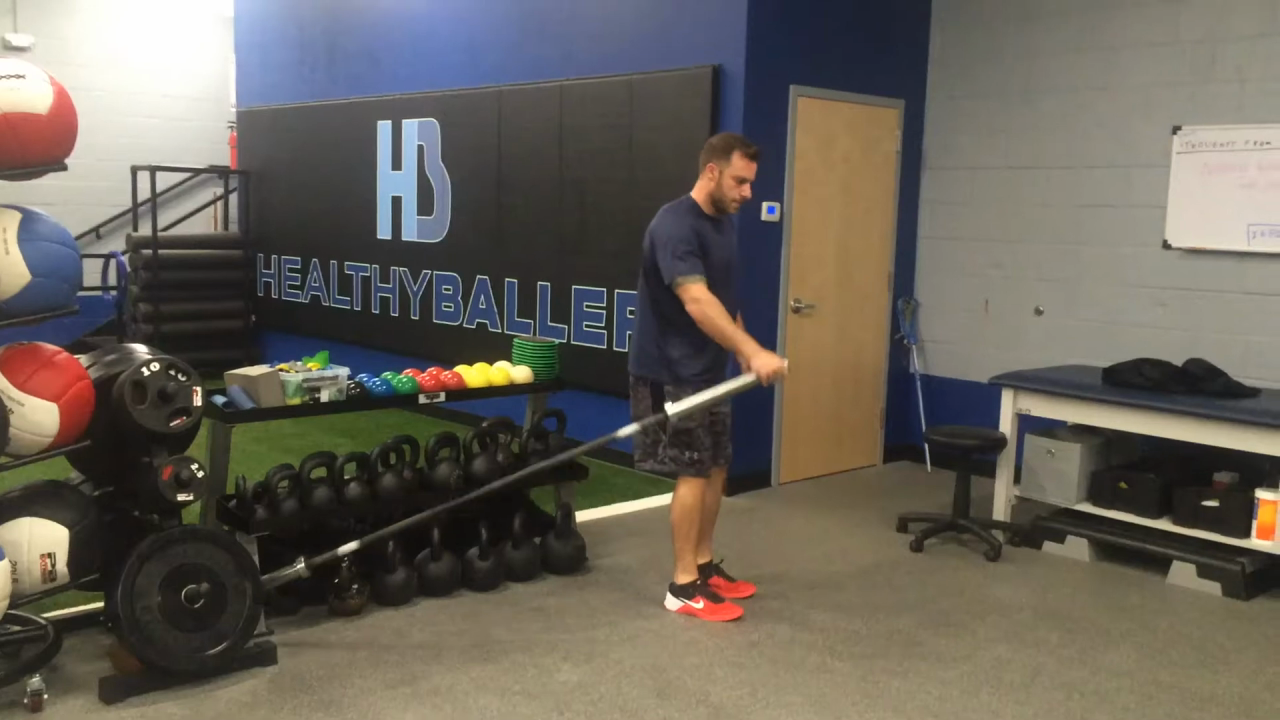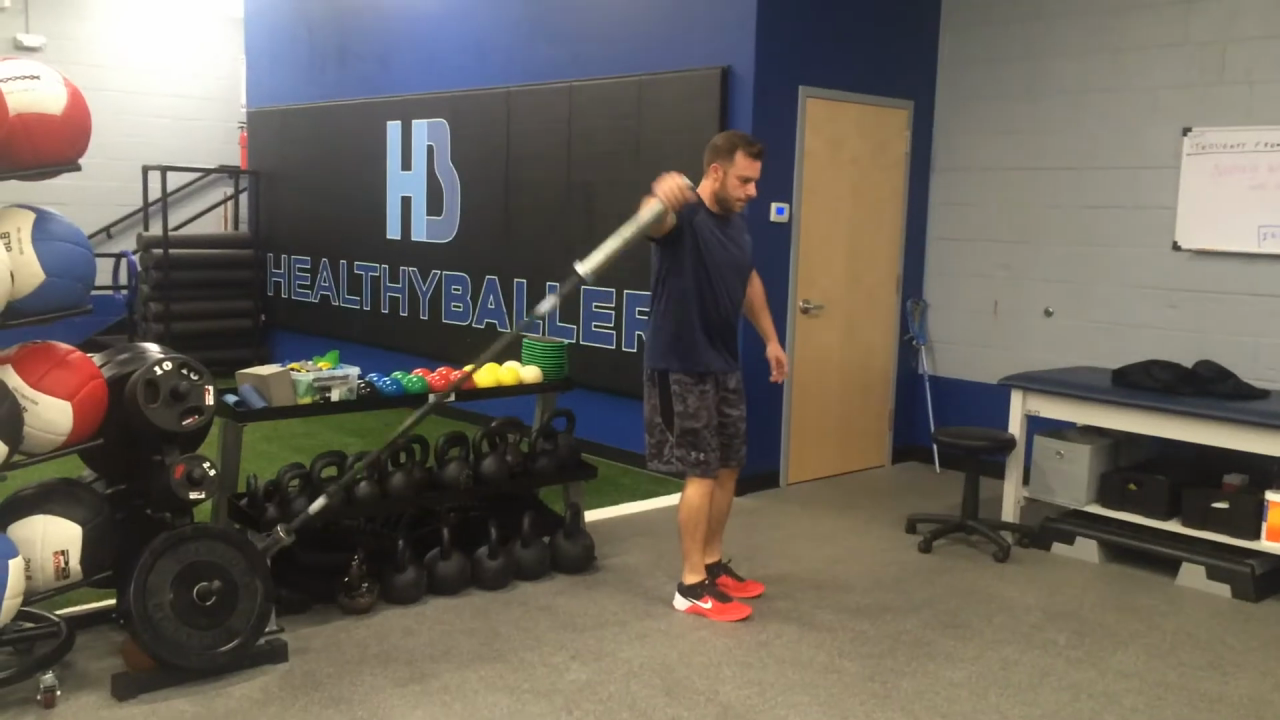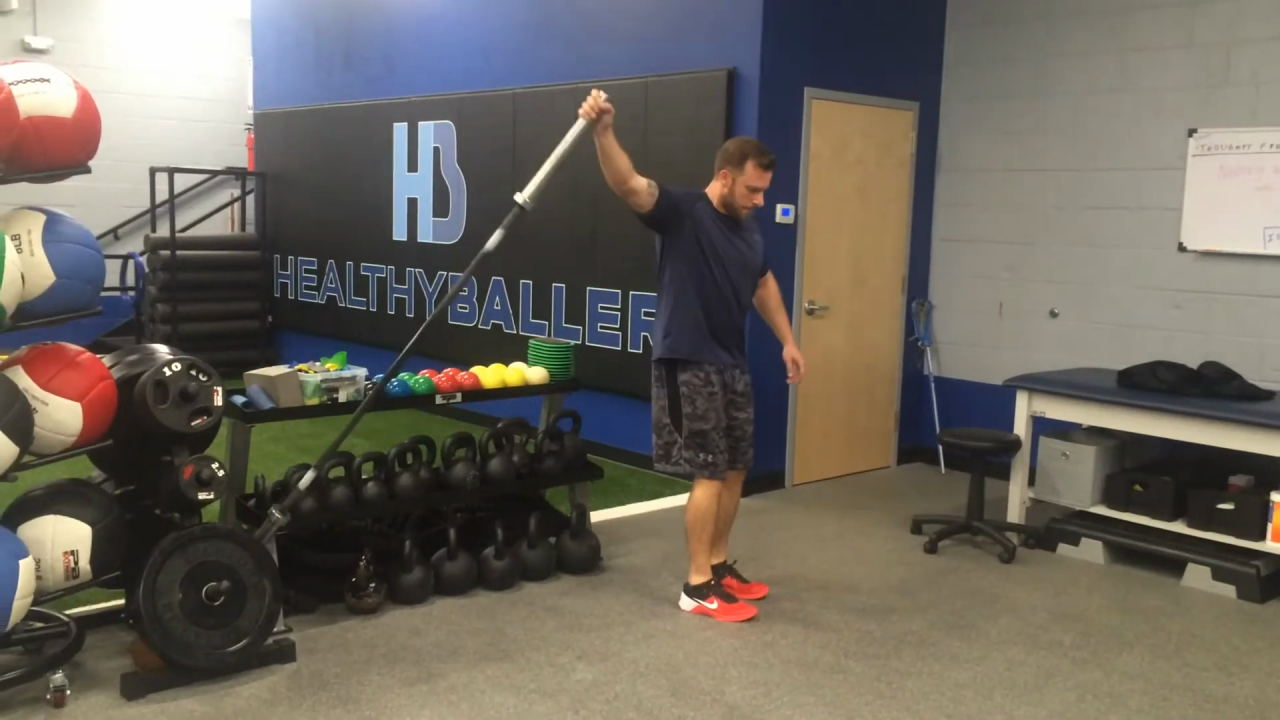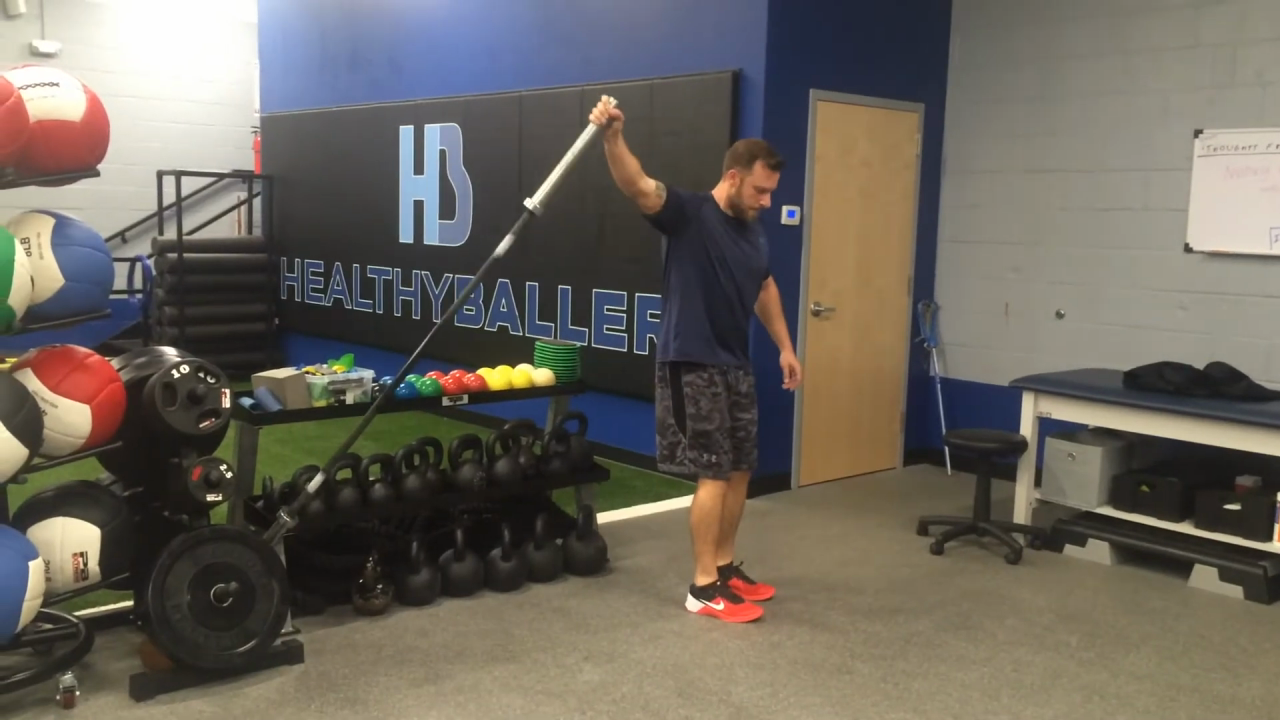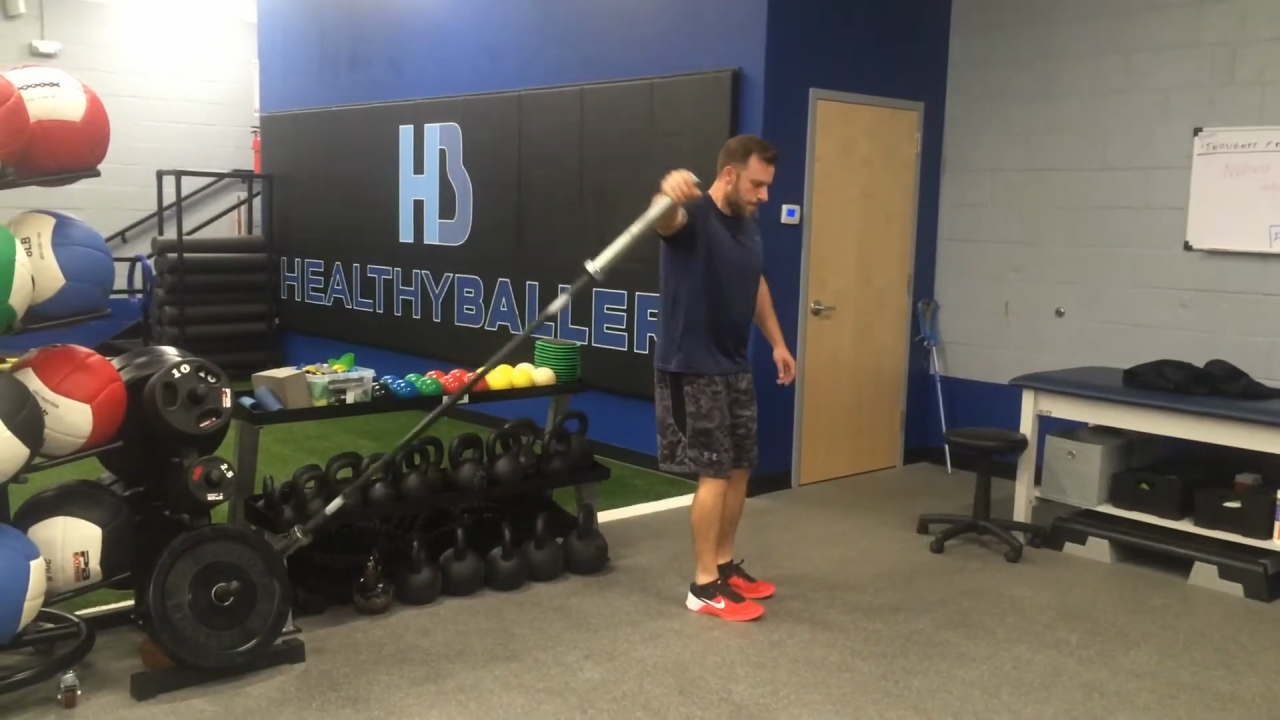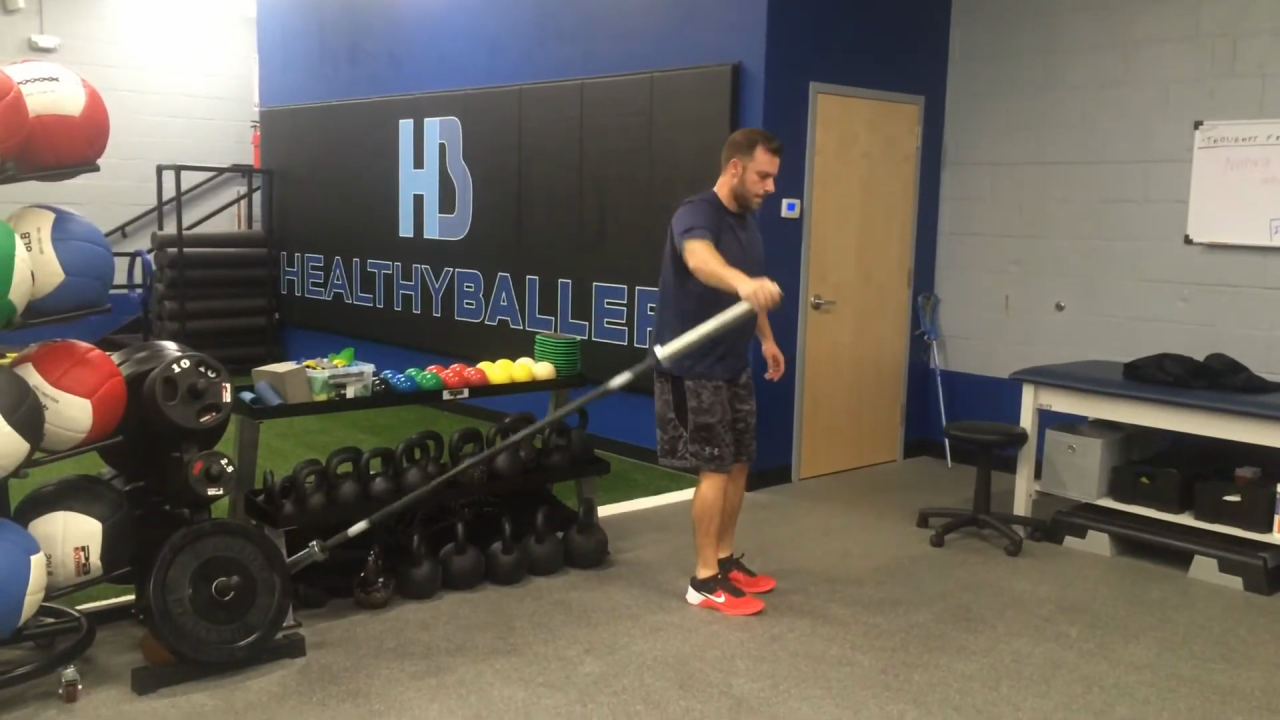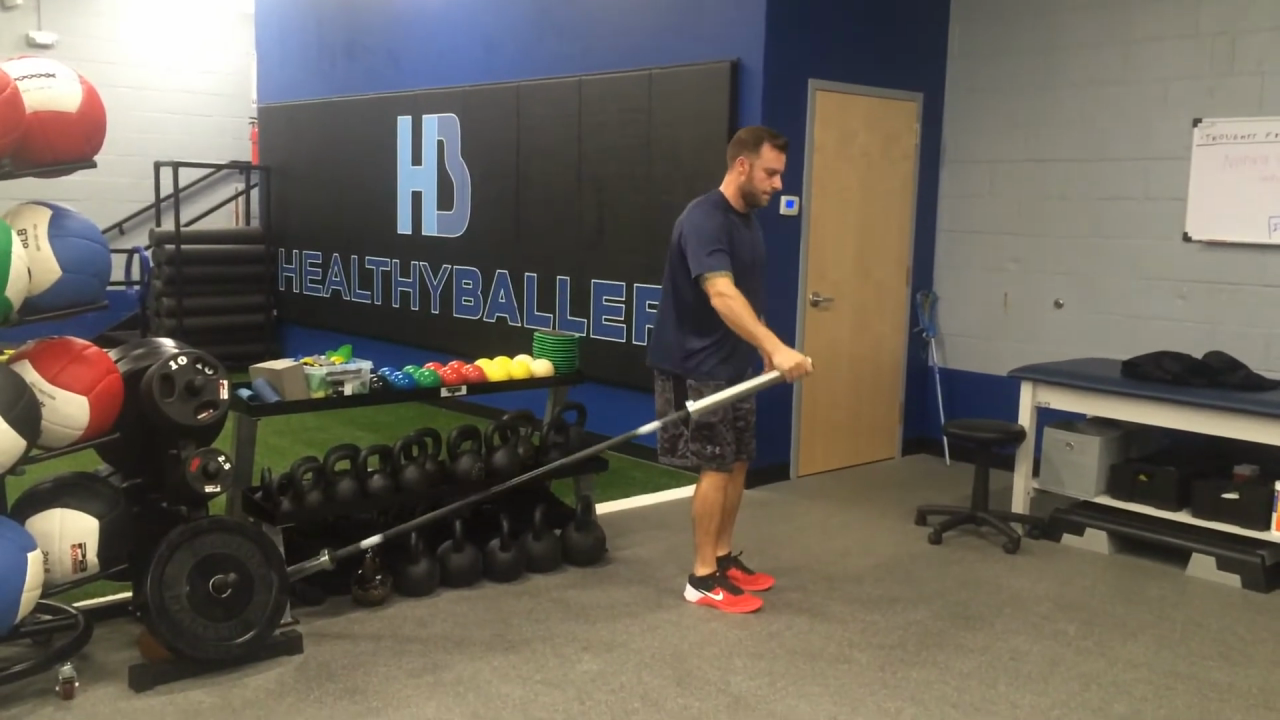
dt=0.4s
person 1, frame 1
left shoulder: (722, 221)
right shoulder: (677, 226)
right elbow: (697, 301)
left wrist: (742, 350)
right wrist: (752, 352)
left hip: (706, 368)
right hip: (670, 371)
left knee: (715, 468)
right knee: (693, 471)
left ankle: (704, 565)
right ankle: (684, 585)
person 1, frame 2
left shoulder: (734, 224)
right shoulder: (685, 216)
left elbow: (748, 282)
right elbow: (654, 221)
left wrist: (771, 340)
right wrist: (663, 197)
left hip: (723, 366)
right hip: (681, 369)
left knee: (727, 468)
right knee: (702, 472)
left ankle: (713, 565)
right ankle: (692, 585)
person 1, frame 3
left shoulder: (747, 228)
right shoulder: (682, 211)
left elbow: (763, 285)
right elbow: (627, 185)
left wrist: (787, 341)
right wrist: (602, 131)
left hip: (732, 366)
right hip: (689, 365)
left knee: (734, 470)
right knee: (708, 474)
left ankle: (718, 567)
right ankle: (697, 586)
person 1, frame 4
left shoulder: (753, 230)
right shoulder: (688, 213)
left elbow: (764, 289)
right elbow: (637, 187)
left wrist: (785, 347)
right wrist: (612, 136)
left hip: (736, 367)
right hip: (693, 366)
left knee: (740, 472)
right knee: (714, 475)
left ankle: (724, 566)
right ankle: (703, 586)
person 1, frame 5
left shoulder: (747, 227)
right shoulder: (694, 218)
right elbow: (665, 219)
left wrist: (778, 343)
right wrist: (670, 192)
left hip: (734, 367)
right hip: (693, 369)
left knee: (739, 469)
right knee: (714, 473)
left ankle: (725, 566)
right ankle: (705, 587)
person 1, frame 6
left shoulder: (748, 219)
right shoulder: (698, 214)
right elbow: (699, 257)
left wrist: (766, 338)
right wrist: (744, 282)
left hip: (733, 365)
right hip: (696, 368)
left knee: (738, 464)
right knee: (715, 468)
left ankle: (725, 559)
right ankle: (705, 579)
person 1, frame 7
left shoulder: (747, 218)
right shoulder: (704, 218)
right elbow: (721, 294)
left wrist: (763, 350)
right wrist: (774, 347)
left hip: (733, 364)
right hip: (697, 366)
left knee: (737, 463)
right knee: (716, 466)
left ankle: (723, 558)
right ankle: (703, 577)
